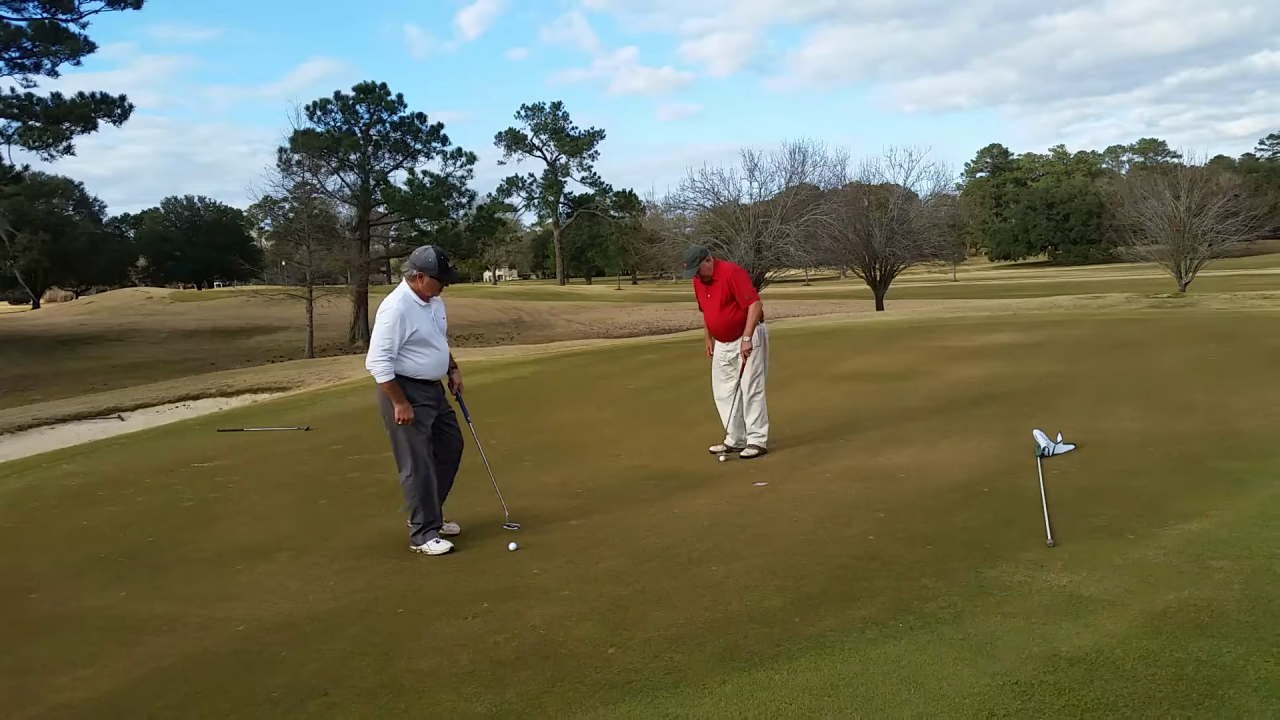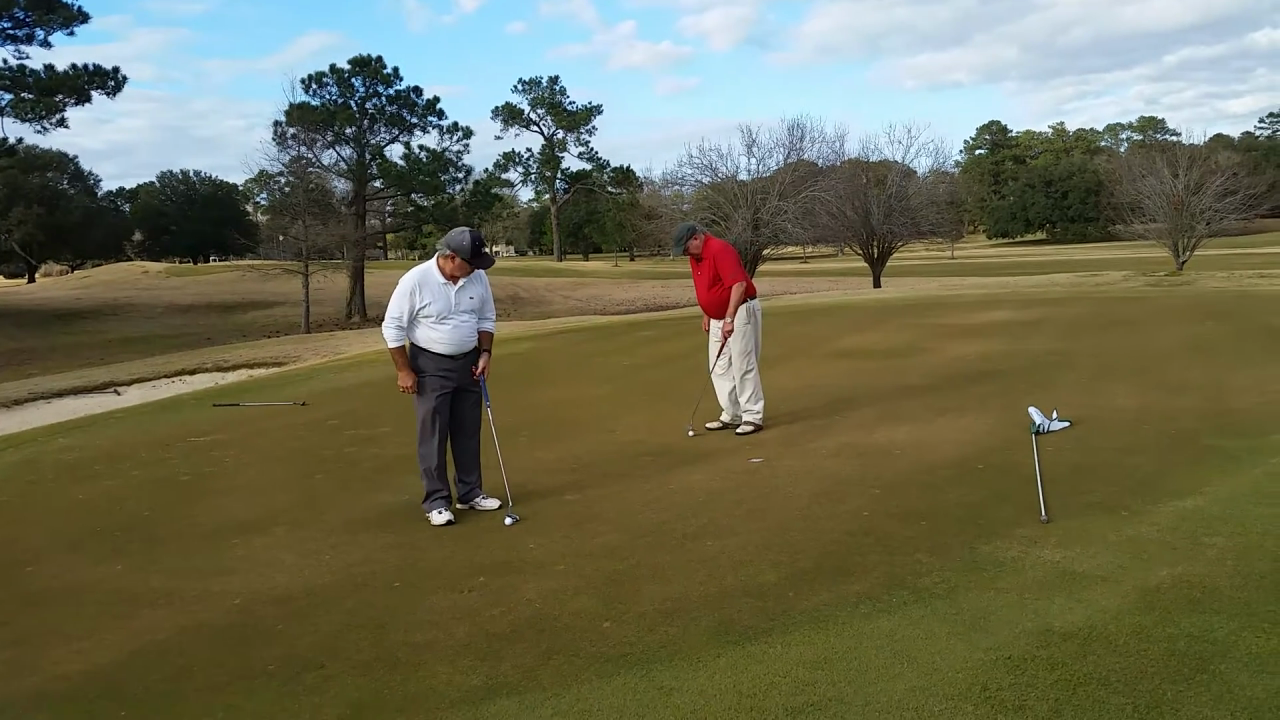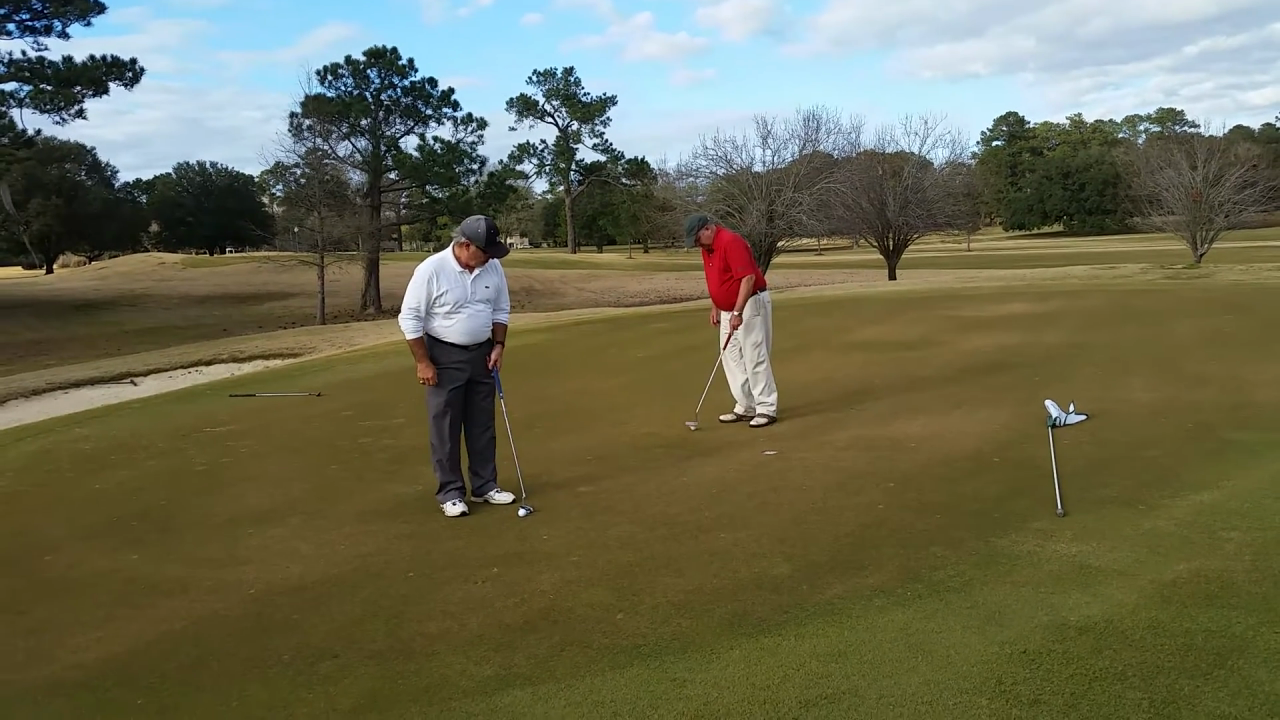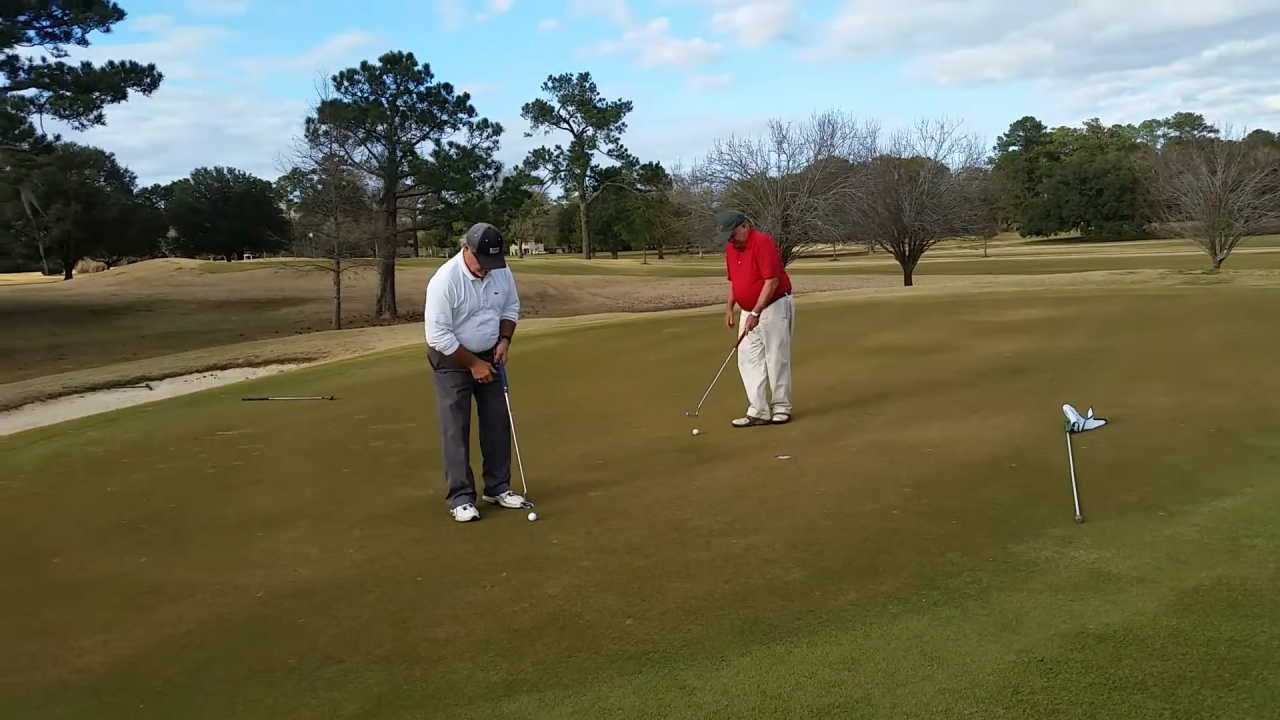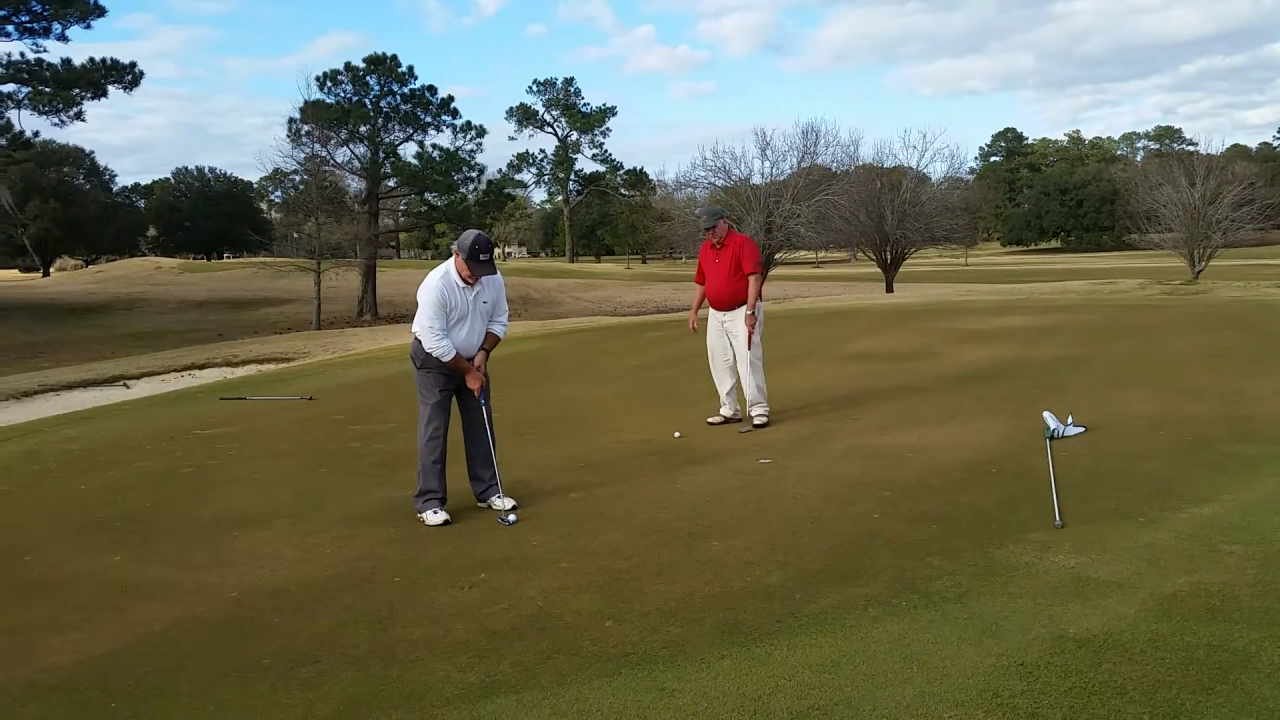
dt=1s
person 1, frame 1
left shoulder: (433, 300)
right shoulder: (396, 308)
right elbow: (378, 362)
left wrist: (453, 370)
right wrist: (400, 403)
left hip: (432, 389)
right hip: (406, 392)
left knee: (451, 447)
right knee: (418, 464)
left ankle: (425, 515)
right ankle: (424, 533)
person 1, frame 2
left shoulder: (478, 277)
right shoulder: (415, 281)
left elbow: (486, 318)
right elbow: (393, 327)
left wrist: (485, 353)
right wrist: (404, 370)
left hip: (468, 362)
right hip: (430, 365)
left knee: (469, 430)
right knee: (433, 433)
left ankle: (470, 492)
right ankle: (436, 500)
person 1, frame 3
left shoulder: (493, 268)
right shoulder: (431, 270)
left elbow: (501, 310)
right elbow: (410, 319)
left wrist: (498, 346)
right wrist: (423, 362)
left hip: (481, 354)
right hip: (444, 356)
left knee: (483, 423)
right knee: (445, 426)
left ankle: (484, 485)
right ankle: (450, 492)
person 1, frame 4
left shoulder: (501, 272)
right shoulder: (445, 280)
left elbow: (511, 308)
right elbow: (438, 335)
left wrist: (504, 340)
right wrist: (473, 364)
left hip: (489, 358)
right hip: (453, 360)
left knee: (497, 423)
right knee: (455, 430)
left ankle: (497, 486)
right ankle: (460, 497)
person 1, frame 5
left shoulder: (494, 279)
right shoulder: (436, 285)
left elbow: (498, 320)
right elbow: (436, 342)
left wrist: (483, 352)
right wrist: (467, 372)
left hip: (473, 359)
right hip: (435, 360)
left knee: (481, 425)
right knee: (434, 428)
left ankle: (487, 490)
right ankle: (429, 502)
person 2, frame 1
left shoulder: (732, 272)
right shoulder: (698, 281)
left elbow: (755, 304)
left wrist: (748, 338)
right wrist: (708, 338)
left hip: (746, 340)
right hip: (722, 342)
left knee: (751, 389)
right knee: (723, 392)
left ankle: (757, 440)
right ankle: (736, 439)
person 2, frame 2
left shoulder: (720, 250)
right shoulder: (695, 256)
left elbow: (739, 284)
left wrist: (730, 319)
right wrist: (706, 314)
left hip: (740, 313)
right hip: (717, 318)
left knee: (743, 365)
right knee: (720, 368)
left ankle: (753, 417)
right ankle: (732, 415)
person 2, frame 3
left shoulder: (731, 242)
right shoulder: (707, 247)
left elbow: (748, 278)
left wrist: (738, 312)
right wrist: (715, 306)
left hip: (750, 305)
right hip: (728, 310)
left knee: (755, 357)
right knee: (732, 359)
left ankle: (766, 408)
right ankle: (745, 407)
person 2, frame 4
left shoulder: (763, 243)
right shoulder: (731, 247)
left elbow: (772, 281)
left wrist: (755, 313)
right wrist: (729, 308)
left hip: (774, 308)
right hip: (749, 311)
left knee: (776, 359)
right knee: (748, 360)
left ankle: (781, 407)
right ankle: (759, 411)
person 2, frame 5
left shoulder: (743, 243)
right shoulder: (704, 249)
left elbow: (754, 278)
right elbow: (701, 283)
left wrist: (750, 311)
right wrist: (694, 312)
left hip: (742, 313)
right hip: (716, 315)
left knee: (748, 360)
right knee: (719, 363)
left ankle: (759, 410)
right ankle: (730, 410)
